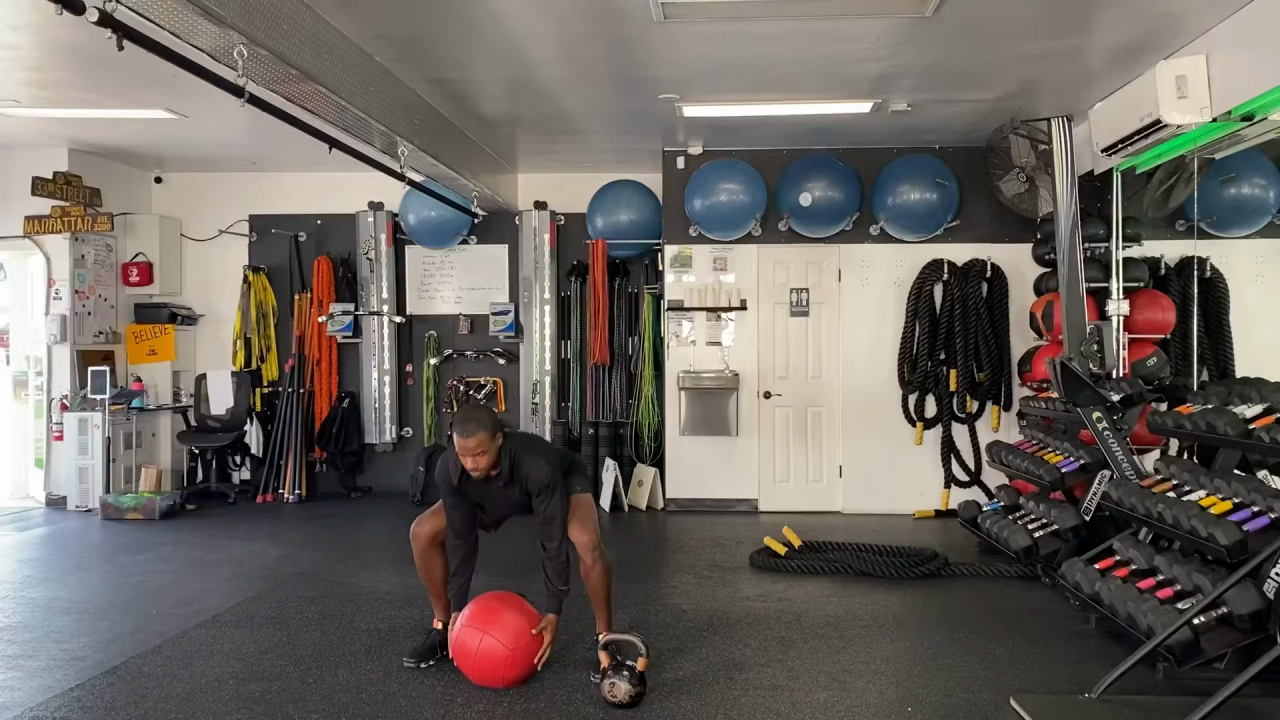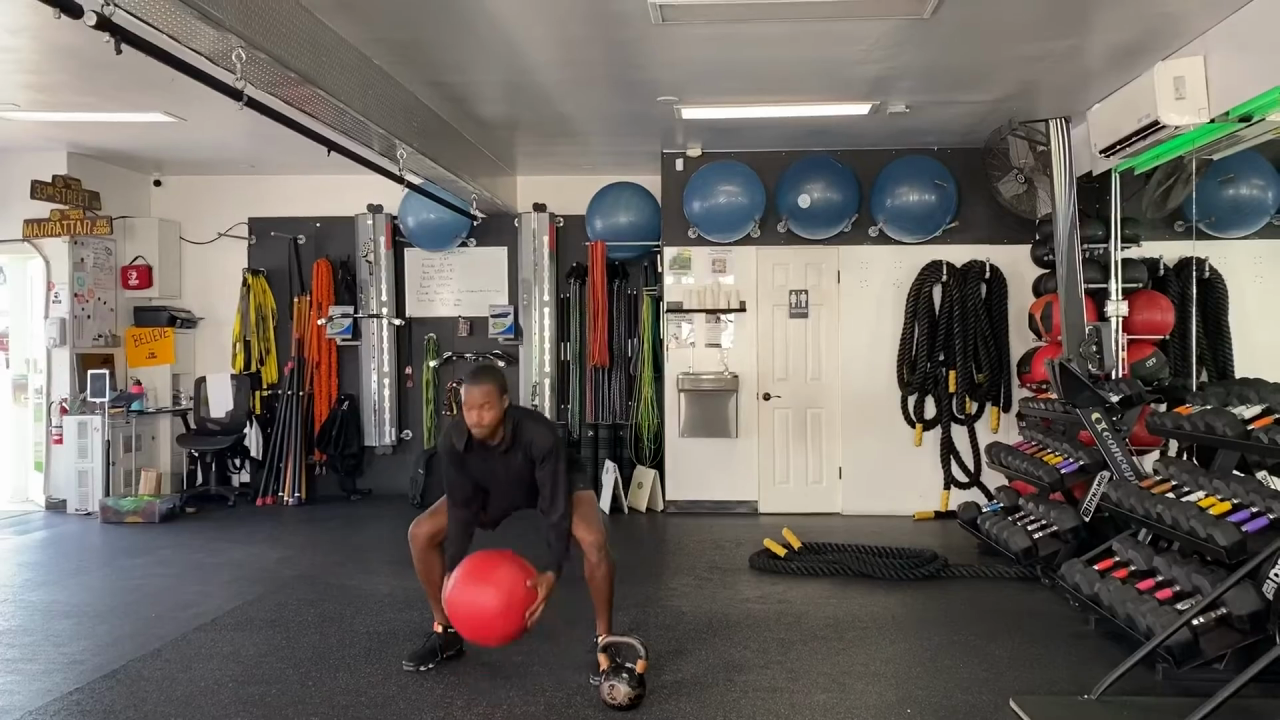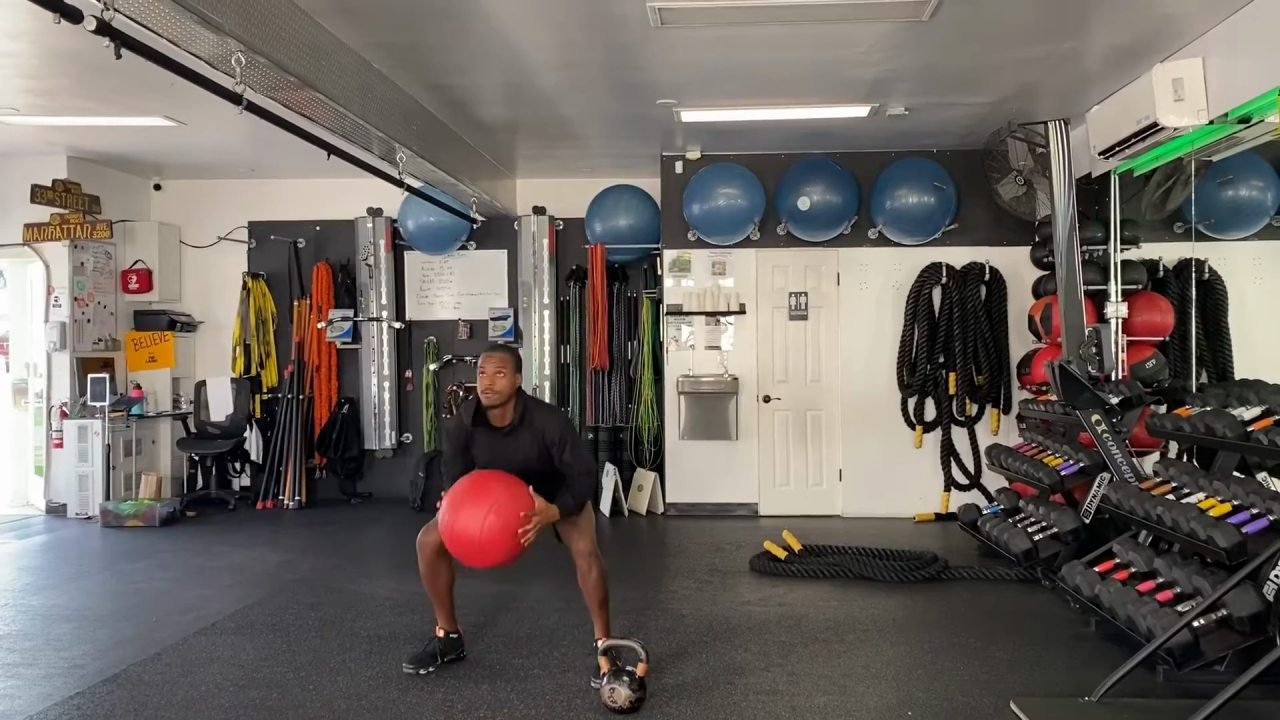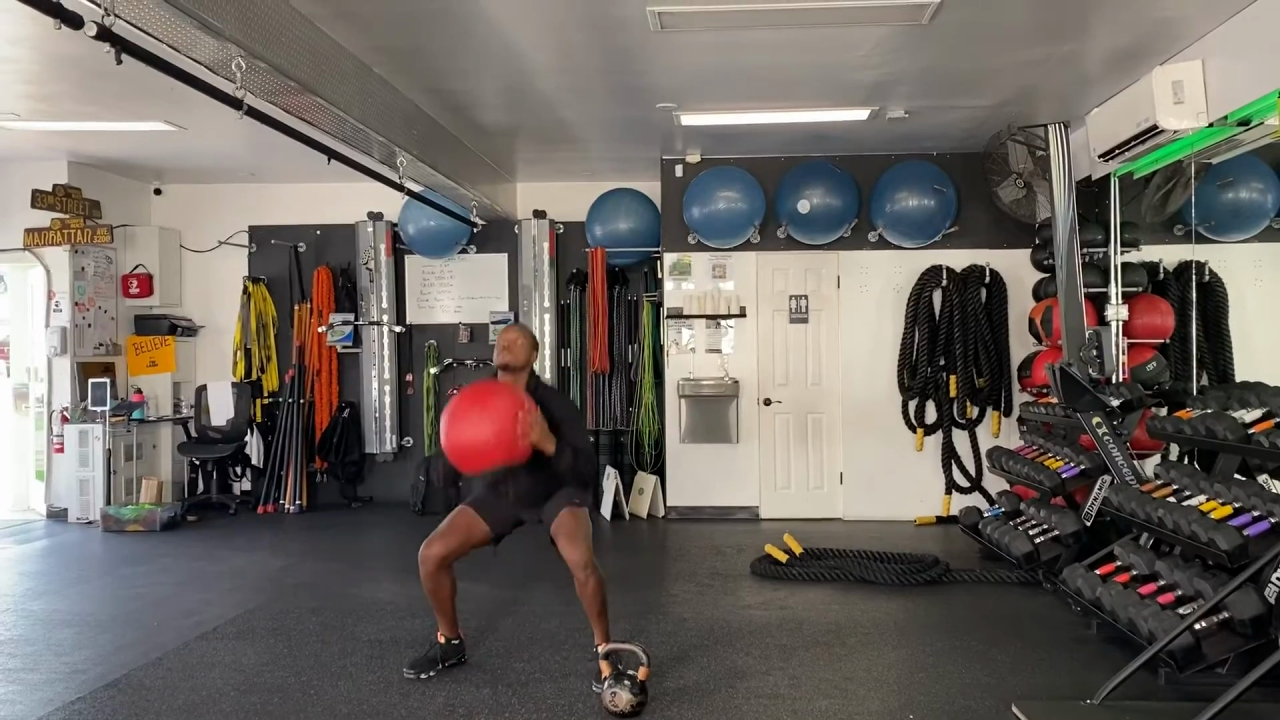
dt=0.4s
person 1, frame 1
left shoulder: (538, 464)
right shoulder: (448, 470)
left elbow: (553, 540)
right elbow: (461, 536)
left wrist: (552, 612)
right wrist: (457, 607)
left hip: (562, 481)
left knee: (586, 541)
right knee: (423, 532)
right ankle: (443, 627)
person 1, frame 2
left shoulder: (539, 434)
right shoulder: (452, 441)
left elbow: (556, 507)
right elbow: (461, 507)
left wrist: (550, 573)
right wrist: (451, 571)
left hip: (553, 487)
right hip: (493, 491)
left knee: (592, 540)
right knee: (422, 533)
right ankle: (444, 632)
person 1, frame 3
left shoulder: (547, 421)
right shoulder: (462, 424)
left elbow: (585, 477)
right elbow: (452, 481)
left wrist: (552, 511)
left hip: (554, 497)
left knee: (584, 550)
right knee: (430, 540)
left ankle: (604, 646)
right ankle: (448, 636)
person 1, frame 4
left shoulder: (555, 405)
left elbow: (586, 474)
right elbow: (444, 471)
left wrist: (548, 445)
left hip: (555, 493)
right hip: (498, 494)
left knee: (580, 560)
right knee: (431, 554)
left ankle: (605, 650)
right ankle: (449, 642)
